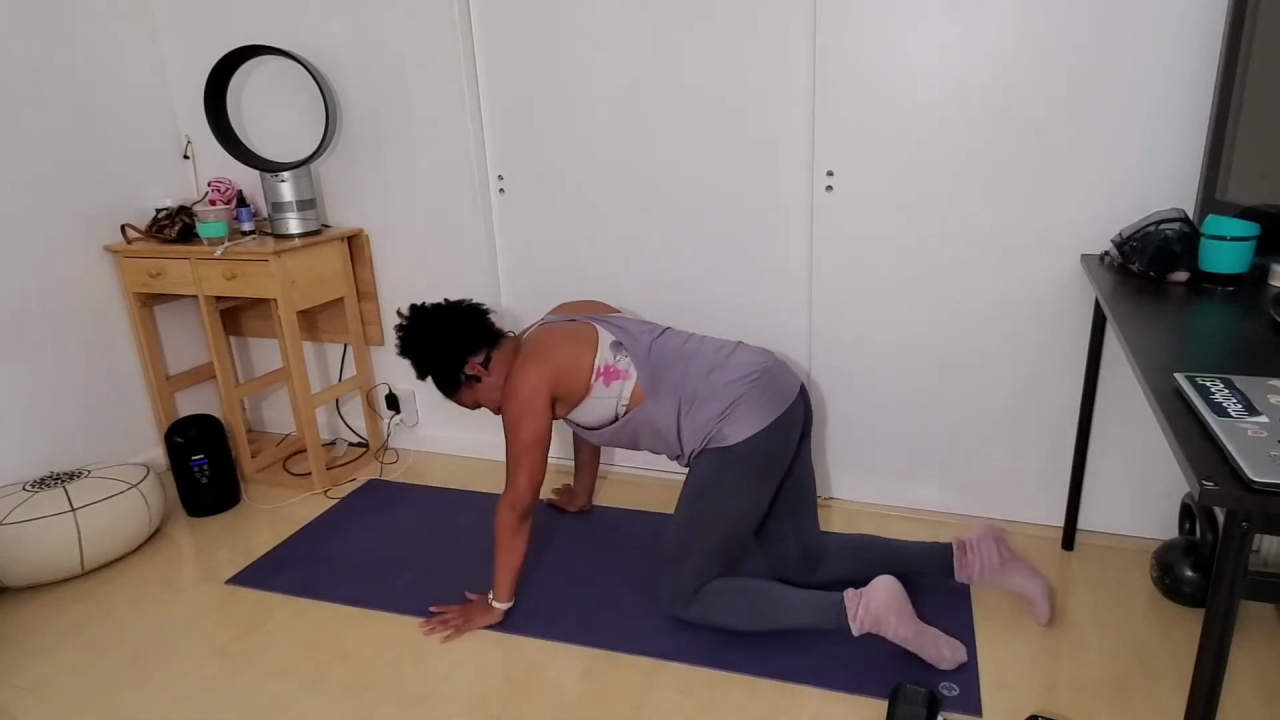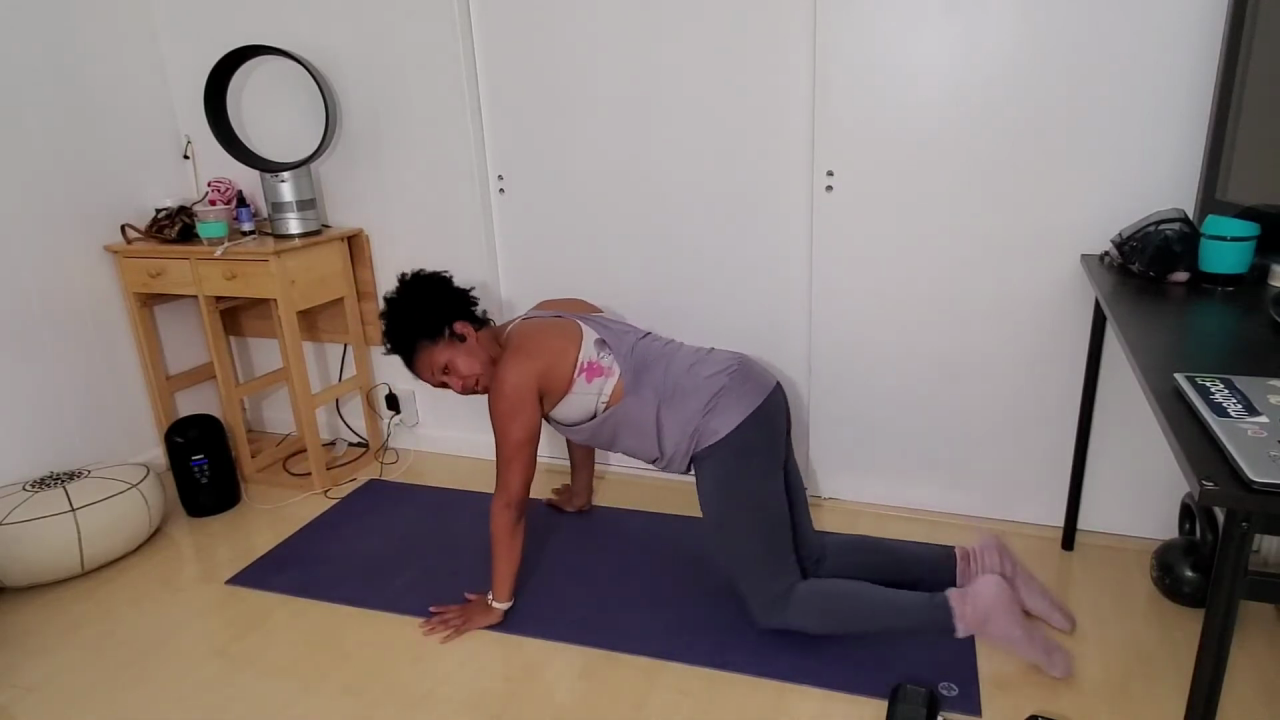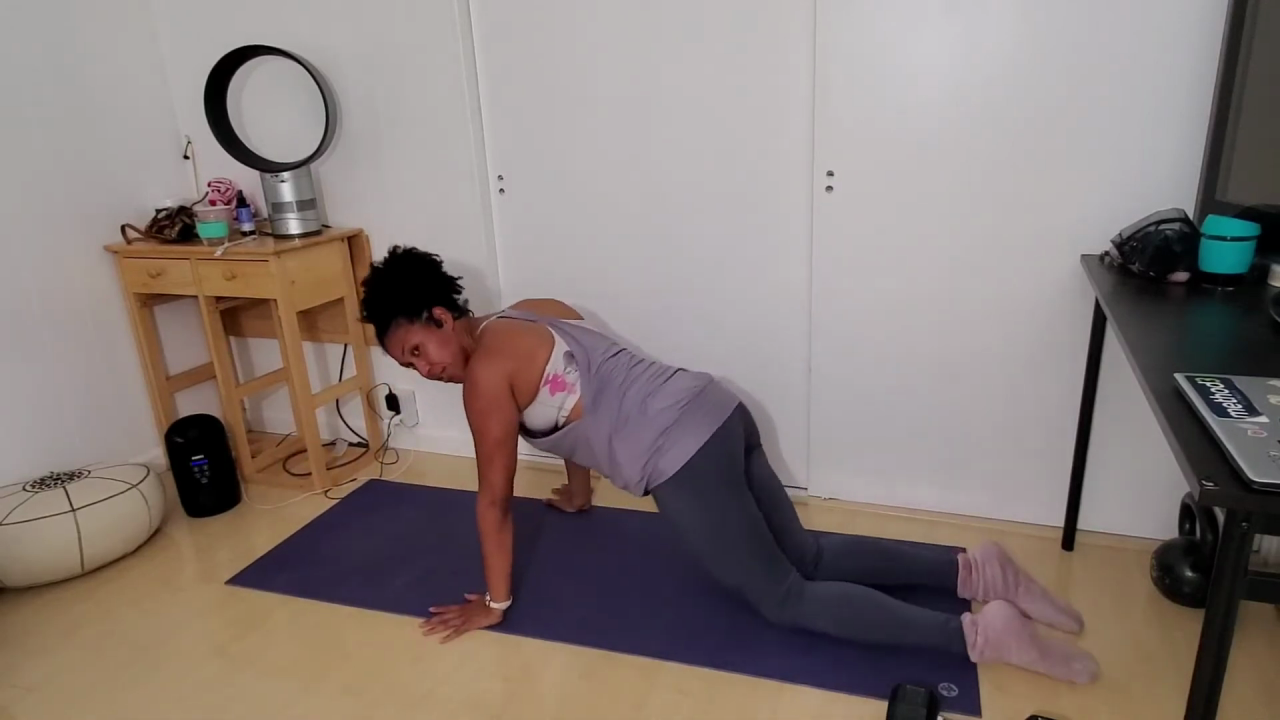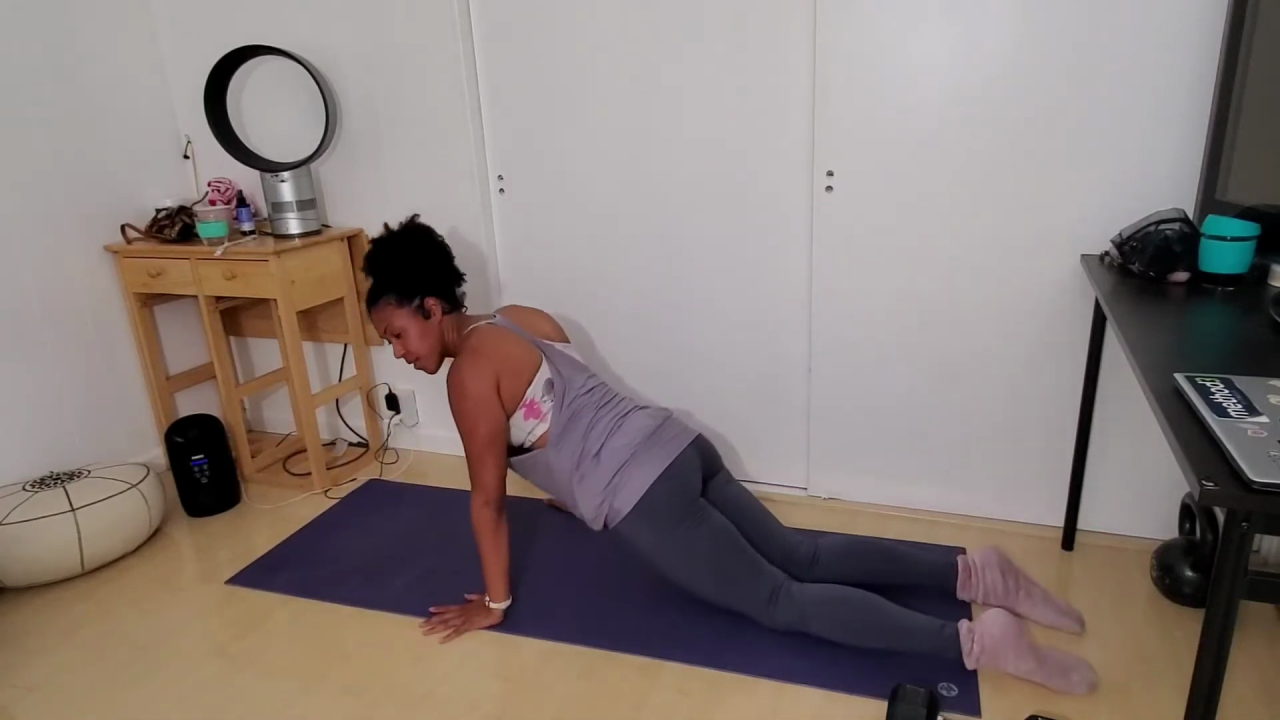
dt=0.3s
person 1, frame 1
left shoulder: (524, 376)
right shoulder: (564, 323)
left elbow: (517, 504)
left wrist: (496, 603)
right wrist: (580, 494)
left hip: (744, 425)
right hip: (775, 392)
left knee: (685, 595)
right knee: (799, 562)
left ankle: (863, 608)
right ankle: (971, 555)
person 1, frame 2
left shoulder: (514, 371)
right shoulder: (548, 318)
left elbow: (510, 501)
left wrist: (497, 601)
right wrist: (580, 494)
left hip: (723, 424)
right hip: (749, 396)
left knee: (779, 603)
right knee: (803, 560)
left ankle: (970, 608)
right ankle: (969, 562)
person 1, frame 3
left shoulder: (485, 371)
right shoulder: (534, 313)
left elbow: (494, 500)
left wrist: (494, 603)
right wrist: (578, 493)
left hip: (685, 456)
right hip: (715, 414)
left knee: (788, 600)
right knee: (805, 557)
left ankle: (980, 635)
right ankle: (973, 570)
person 1, frame 4
left shoulder: (469, 370)
right shoulder: (521, 317)
left elbow: (488, 498)
left wrist: (494, 602)
right wrist: (580, 484)
left hip: (642, 494)
right hip: (674, 448)
left knee: (781, 602)
right knee: (802, 558)
left ankle: (972, 642)
right ankle: (972, 574)
